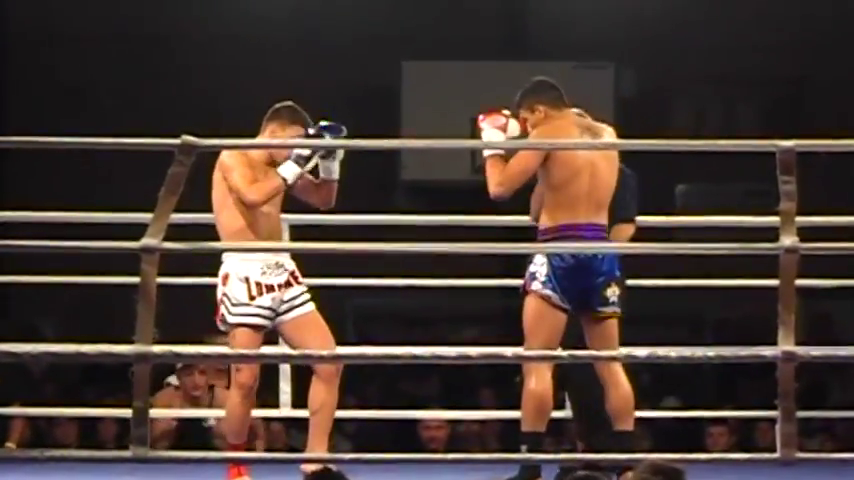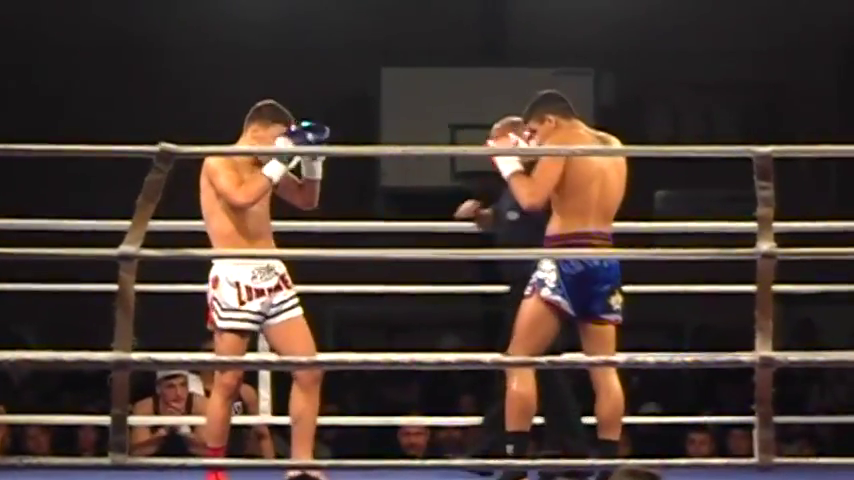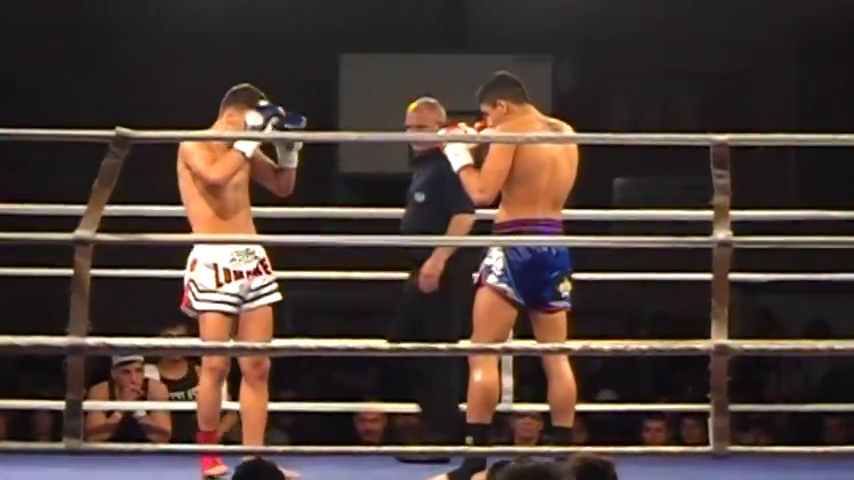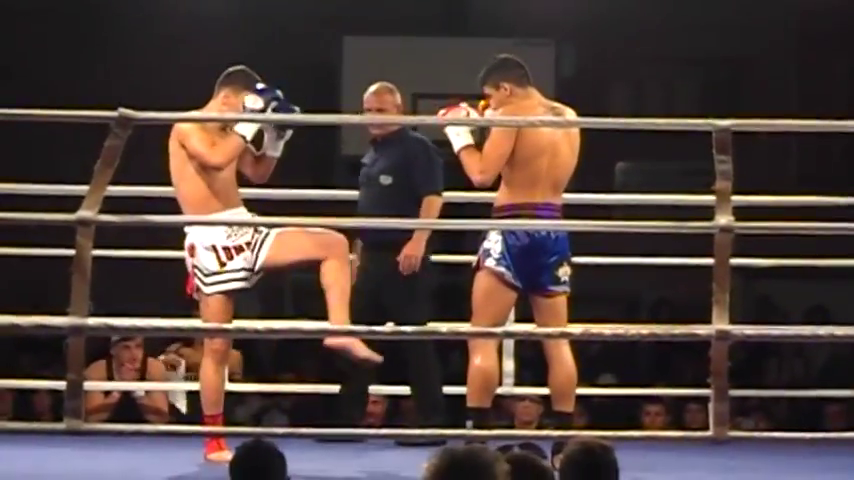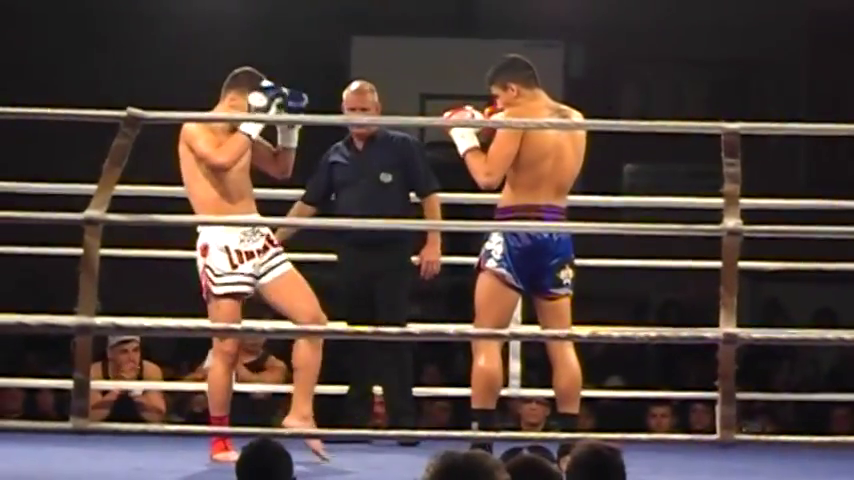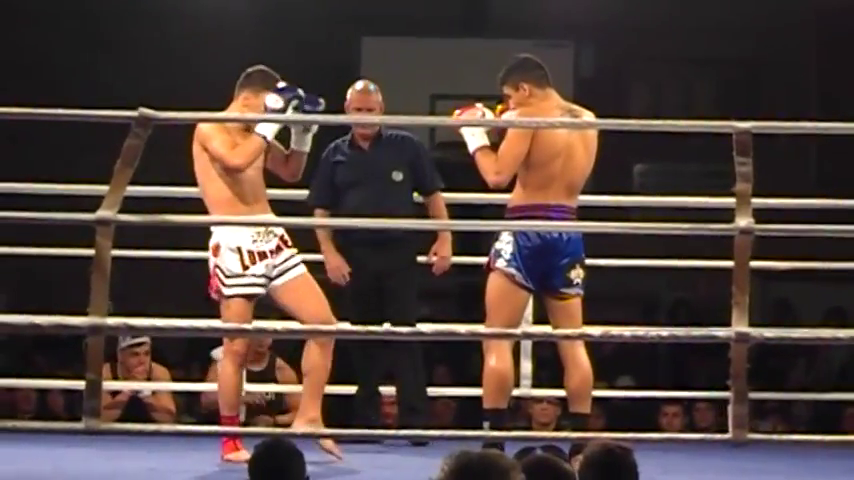
dt=0.4s
person 1, frame 1
left shoulder: (547, 135)
right shoulder: (606, 135)
left elbow: (499, 188)
left wrist: (490, 139)
right wrist: (514, 137)
left hip: (560, 253)
right hip: (600, 252)
left knee: (537, 363)
right knee: (610, 363)
person 1, frame 2
left shoulder: (560, 142)
right shoulder: (613, 146)
left elbow: (531, 197)
left wrist: (508, 157)
left hip: (565, 261)
right hip: (604, 260)
left knee: (520, 361)
right knee: (604, 369)
person 1, frame 3
left shoulder: (511, 129)
right shoulder: (564, 133)
left elbow: (483, 192)
left wrist: (457, 148)
right wrist: (484, 140)
left hip: (515, 247)
right hip: (553, 247)
left knee: (483, 356)
right knee: (556, 357)
person 1, frame 4
left shoulder: (512, 113)
right shoulder: (568, 117)
left elbow: (482, 174)
left wrist: (458, 131)
left hip: (514, 232)
right hip: (553, 232)
left knee: (482, 339)
right knee: (556, 342)
person 1, frame 5
left shoulder: (517, 116)
right shoulder: (575, 120)
left elbow: (488, 176)
left wrist: (464, 133)
right wrist: (490, 126)
left hip: (516, 232)
right hip: (557, 233)
left knee: (486, 341)
right knee: (561, 343)
left ankle: (481, 444)
person 1, frame 6
left shoulder: (529, 116)
right shoulder: (587, 121)
left elbow: (498, 175)
left wrist: (475, 132)
left hip: (527, 231)
right hip: (567, 233)
left knee: (497, 341)
right knee: (572, 343)
left ankle: (493, 443)
person 2, frame 1
left shoulder: (282, 165)
right shoulder: (233, 157)
left elbow: (324, 199)
right elbow: (253, 197)
left wrist: (328, 158)
right wrist: (295, 162)
left hip: (283, 273)
right hip: (244, 276)
left knee: (329, 364)
right knee: (245, 379)
person 2, frame 2
left shoulder: (266, 165)
right shoulder: (218, 163)
left elbow: (306, 200)
right elbow: (240, 199)
left wrist: (311, 159)
right wrist: (280, 161)
left hip: (274, 277)
right hip: (235, 280)
left knee: (308, 373)
right knee: (228, 382)
person 2, frame 3
left shoulder: (243, 149)
right shoulder: (193, 146)
left elbow: (282, 186)
right elbow: (215, 176)
left wrist: (288, 146)
right wrist: (252, 139)
left hip: (252, 260)
right hip: (212, 262)
left knee: (257, 367)
right knee: (215, 364)
person 2, frame 4
left shoulder: (229, 131)
right shoulder: (187, 127)
left elbow: (260, 171)
right elbow: (215, 160)
left wrist: (278, 132)
right wrist: (249, 122)
left hip: (247, 231)
right hip: (210, 240)
left knee: (335, 245)
right knee: (216, 346)
left ankle: (340, 334)
right ankle: (215, 441)
person 2, frame 5
left shoulder: (242, 133)
right shoulder: (195, 129)
left elbow: (281, 168)
right elbow: (221, 159)
left wrist: (288, 127)
right wrist: (256, 119)
left hip: (259, 239)
right hip: (222, 244)
left knee: (313, 320)
right knee: (227, 347)
left ankle: (300, 414)
right ankle: (219, 440)
person 2, frame 6
left shoulder: (257, 133)
right shoulder: (210, 129)
left elbow: (291, 171)
right elbow: (237, 161)
left wrist: (302, 130)
right wrist: (272, 120)
left hip: (274, 240)
right hip: (236, 245)
left knee: (323, 325)
right knee: (237, 348)
left ankle: (308, 419)
right ankle: (230, 441)
person 3, frame 1
left shoulder: (612, 174)
left elbow: (625, 225)
right elbow: (539, 218)
left knee: (592, 366)
right knee: (575, 368)
left ankle: (610, 444)
right ankle: (594, 445)
person 3, frame 2
right shoulder: (509, 182)
right elbow: (495, 226)
right wrist: (476, 212)
right hip: (521, 286)
right knee: (546, 372)
left ankle: (491, 448)
person 3, frame 3
left shoulder: (450, 164)
right shoulder: (423, 166)
left elbow: (465, 216)
left wrist: (438, 259)
left hip: (444, 272)
right hip: (421, 272)
left knee: (440, 353)
right knee: (401, 345)
left ankle: (444, 437)
right ankle: (435, 424)
person 3, frame 4
left shoulder: (416, 147)
right shoulder: (371, 154)
left elbow: (433, 198)
left wrist: (418, 240)
right wrist: (356, 255)
left hip: (405, 257)
right hip: (372, 257)
left knee: (413, 338)
left ankle: (432, 422)
right ankle: (348, 417)
person 3, frame 5
left shoulder: (403, 147)
right shoulder: (335, 155)
left elbow: (429, 196)
right elbow: (309, 204)
left wrist: (433, 242)
right wrist: (275, 240)
left hip: (393, 253)
right hip: (352, 255)
right knee: (357, 336)
left ankle: (403, 420)
right ankle: (356, 419)
person 3, frame 6
left shoulder: (406, 146)
right shoulder: (335, 154)
left elbow: (432, 194)
right elbow: (321, 210)
left wrist: (444, 238)
right wrist: (329, 253)
left hip: (399, 252)
right hip: (355, 255)
right knee: (363, 337)
left ankle: (414, 420)
right ankle: (366, 420)
